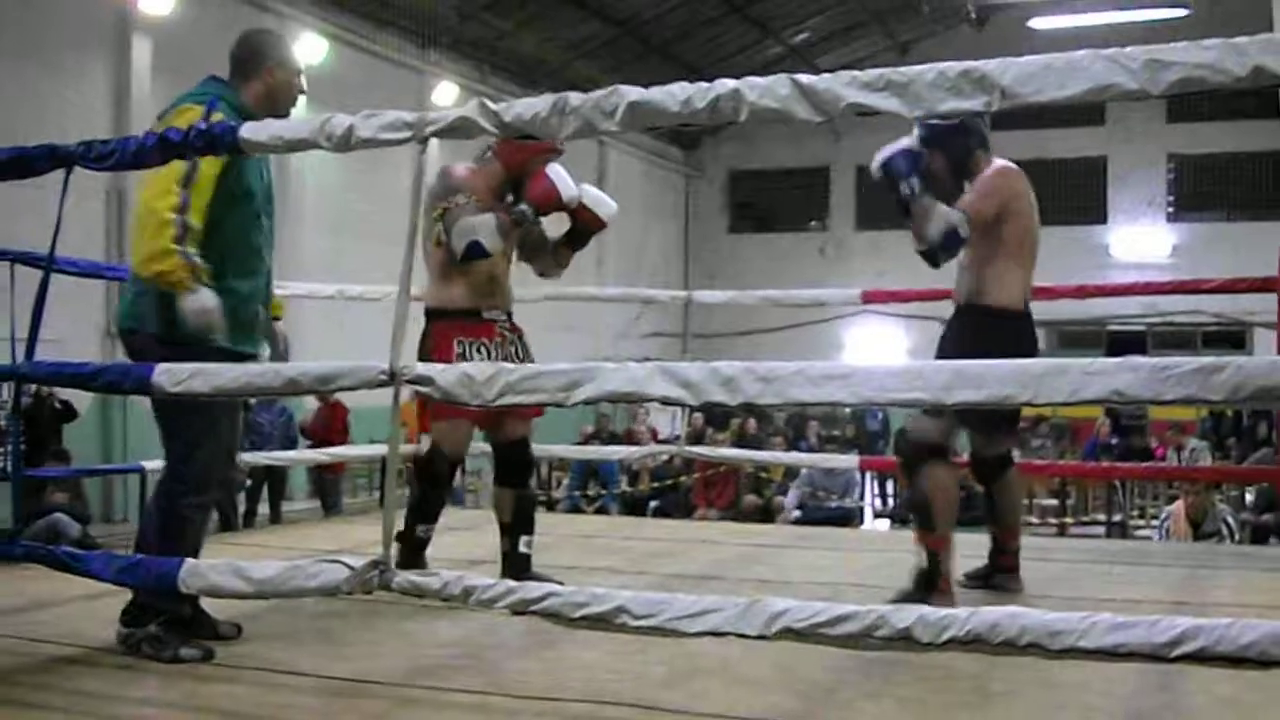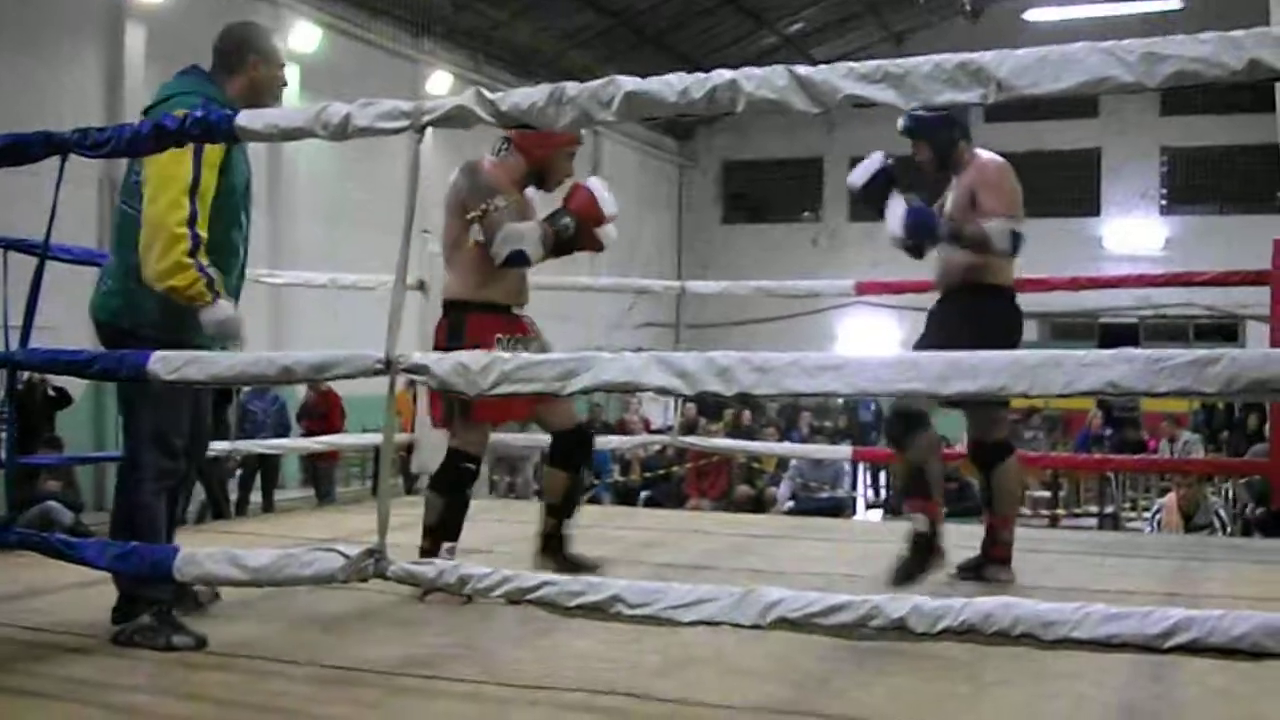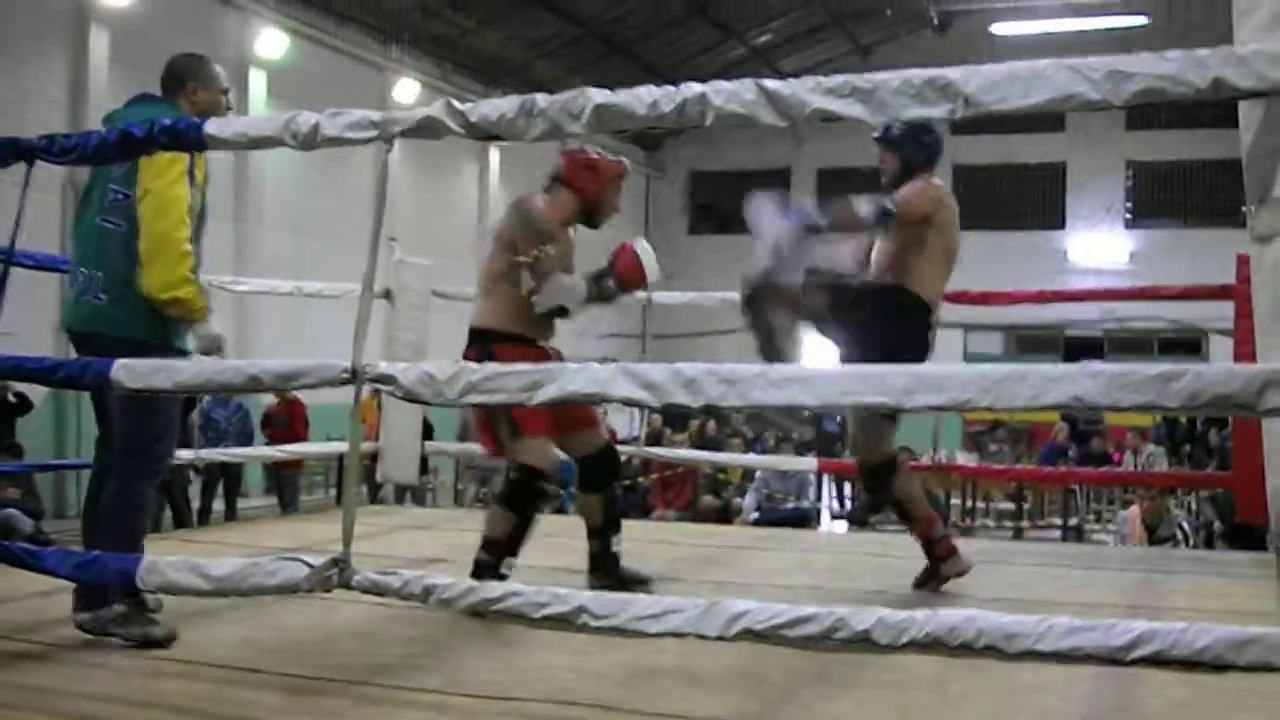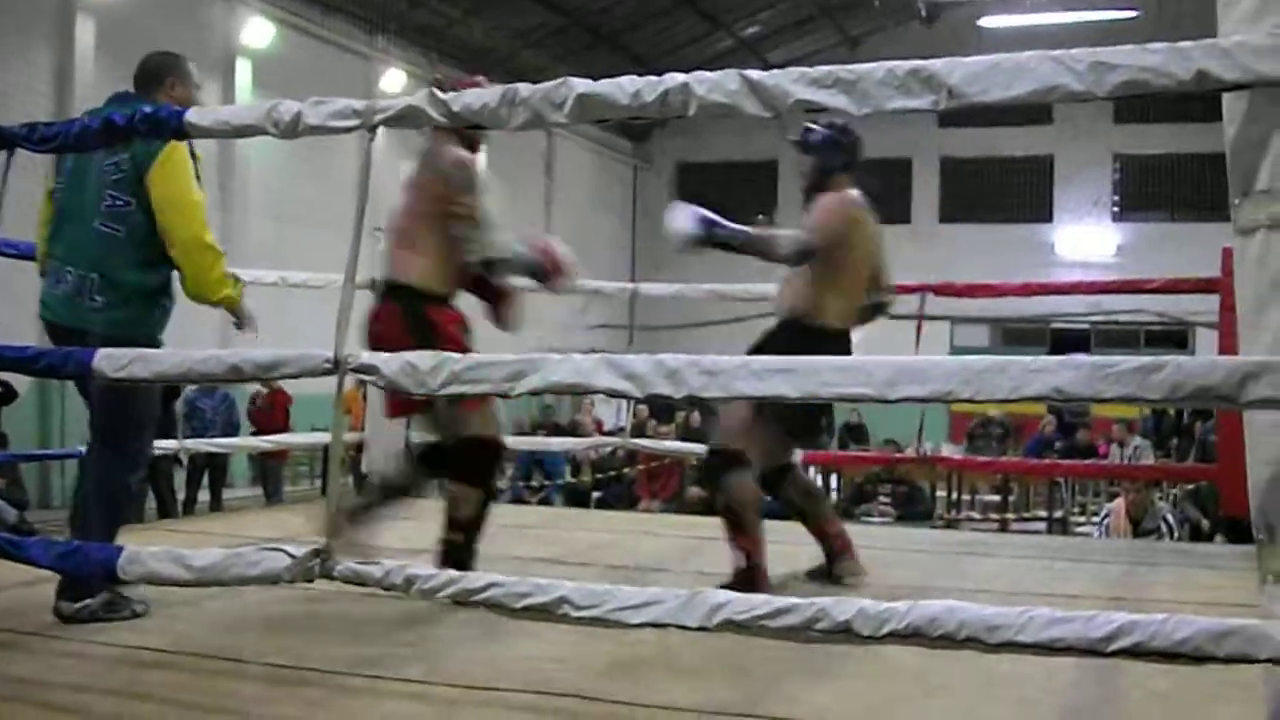
dt=0.4s
person 1, frame 1
right shoulder: (205, 117)
right elbow: (159, 208)
left wrist: (266, 311)
right wrist: (187, 286)
left hip: (216, 335)
right hip: (179, 331)
left knee: (210, 470)
right knee: (193, 474)
left ankle: (174, 603)
right ankle: (146, 616)
person 1, frame 2
right shoulder: (194, 117)
right elbow: (168, 219)
left wrist: (217, 295)
right wrist: (203, 295)
left hip: (178, 320)
right hip: (153, 319)
left knee: (182, 449)
right knee: (153, 461)
left ankle: (156, 579)
right ankle: (139, 609)
person 1, frame 3
left shoulder: (127, 133)
right shoulder: (173, 141)
right elbow: (165, 239)
right wrist: (195, 313)
left hip: (99, 315)
right hip: (137, 324)
left knee: (118, 454)
right knee: (143, 459)
left ankle: (104, 585)
right ankle: (106, 598)
person 1, frame 4
right shoulder: (162, 143)
left elbow: (51, 222)
right elbow: (190, 239)
right wrist: (231, 299)
left hip: (68, 310)
right hip: (120, 318)
left knee: (109, 441)
right knee: (123, 452)
right ankle: (84, 589)
person 2, frame 1
left shoulder: (999, 178)
right shoulder: (993, 186)
left elbow: (943, 234)
right elbow: (938, 252)
left wrist: (910, 184)
right wrist: (912, 191)
left hip: (986, 329)
right hip: (1008, 331)
left knee: (923, 444)
right knee: (991, 451)
left ankle: (934, 582)
right ankle: (1004, 566)
person 2, frame 2
left shoulder: (988, 169)
right shoulder: (960, 181)
left elbow: (1007, 238)
right elbow: (920, 244)
left wrist: (940, 229)
right wrist: (889, 203)
left hip: (979, 310)
right hip: (969, 311)
left knee: (908, 410)
right knee: (992, 438)
left ankle: (925, 536)
right ankle: (997, 556)
person 2, frame 3
left shoulder: (930, 192)
right shoulder: (912, 205)
left elbow: (877, 212)
right elbow: (866, 266)
left wrist: (806, 221)
left hip: (888, 314)
right hip: (900, 324)
left knee: (770, 291)
right knee: (877, 458)
right ankle: (943, 556)
person 2, frame 4
left shoulder: (839, 205)
right shoulder: (862, 221)
left elbow: (794, 248)
right elbow: (876, 302)
left wrist: (720, 232)
left hip: (799, 343)
right hip: (822, 349)
left knee: (728, 452)
right knee: (775, 466)
left ankle: (750, 574)
right ankle: (840, 555)
person 3, frame 1
left shoulder: (511, 203)
right shoulder: (454, 181)
left elbow: (550, 263)
right elbow: (468, 244)
left wrist: (582, 230)
right wrist: (529, 207)
left hip: (504, 335)
right hip: (454, 335)
left knee: (517, 454)
right knee: (447, 452)
left ankle: (516, 566)
right ankle: (410, 554)
person 3, frame 2
left shoulder: (519, 195)
right shoulder: (479, 175)
right elbow: (509, 250)
left wrist: (570, 241)
right wrist: (568, 218)
left hip: (517, 330)
right hip: (474, 329)
left knee: (574, 434)
right knee: (466, 454)
left ankle: (553, 547)
right ankle: (431, 566)
person 3, frame 3
left shoulder: (559, 232)
right shoulder: (531, 213)
left elbow: (564, 296)
right elbow: (549, 298)
left wrist: (614, 279)
right wrist: (613, 280)
left hip: (537, 356)
right hip: (499, 355)
left knee: (600, 456)
right knee: (539, 470)
left ankle: (605, 567)
right ankle: (484, 578)
person 3, frame 4
left shoulder: (436, 162)
right shoulder: (454, 161)
right elbow: (483, 246)
left wrist: (491, 289)
right wrist: (536, 262)
left hip: (405, 311)
right hip: (420, 316)
left knee: (457, 433)
right knee: (480, 442)
left ankle: (362, 508)
right ankle: (453, 569)
